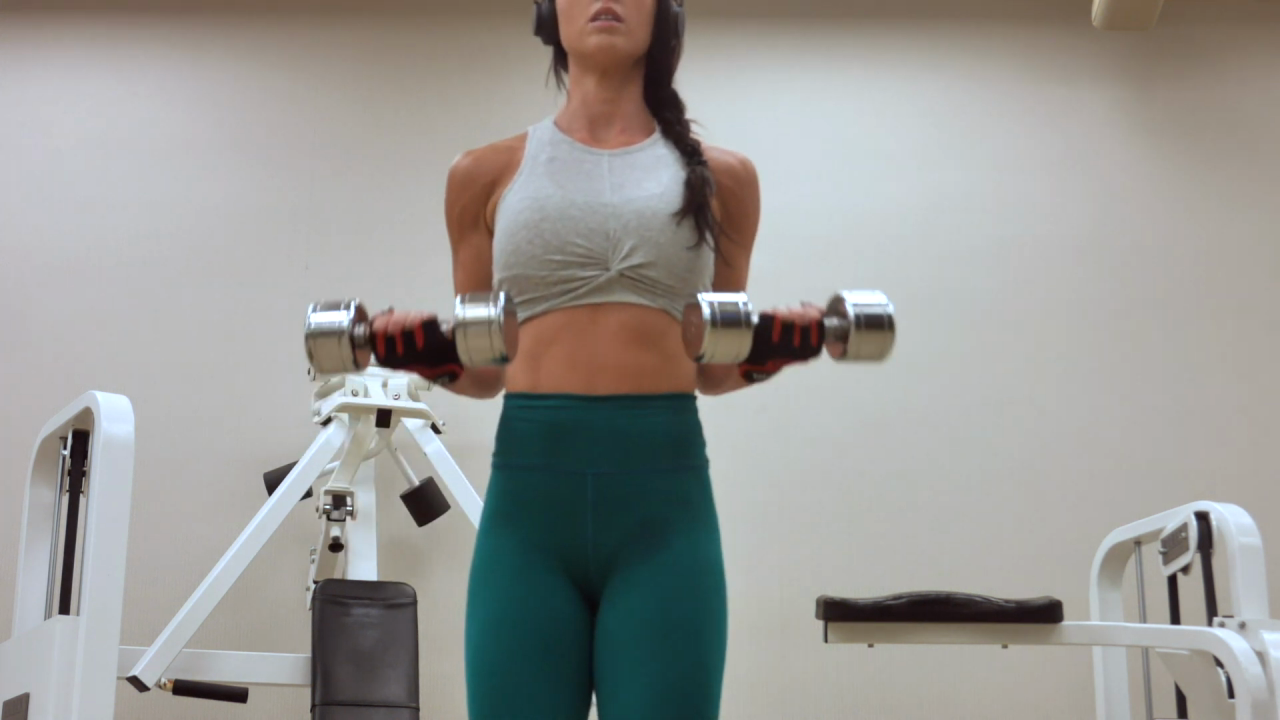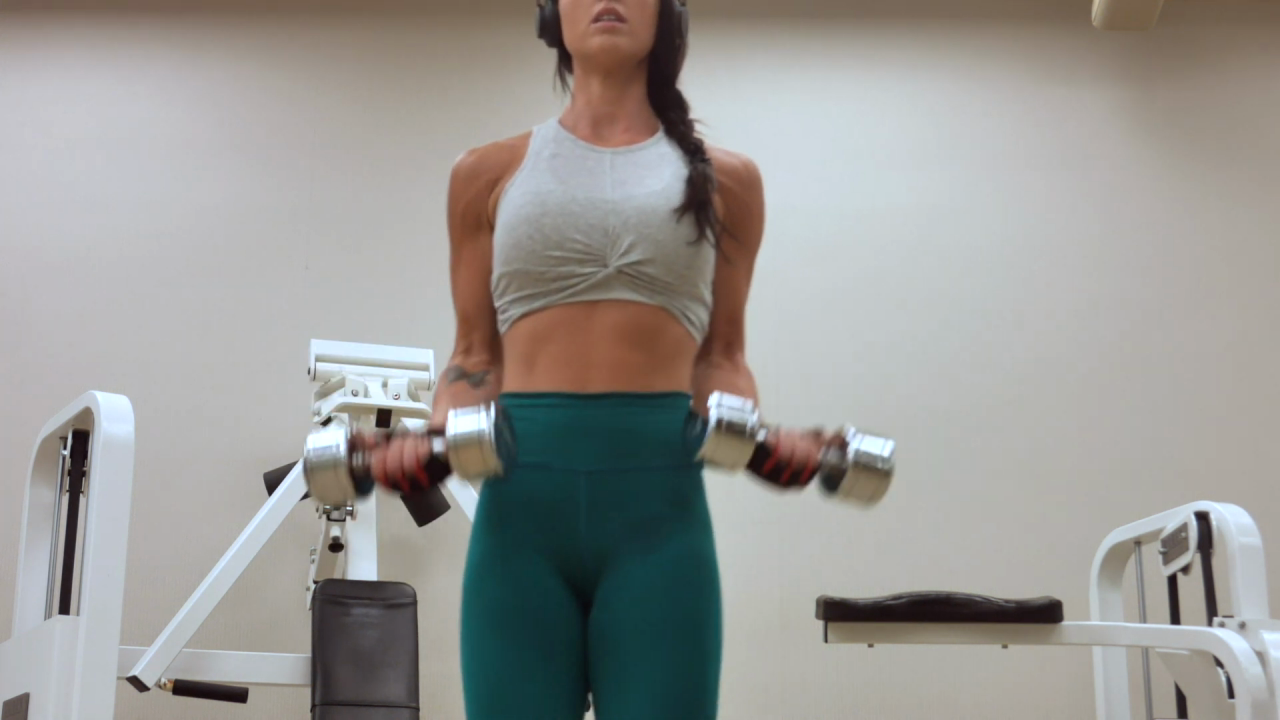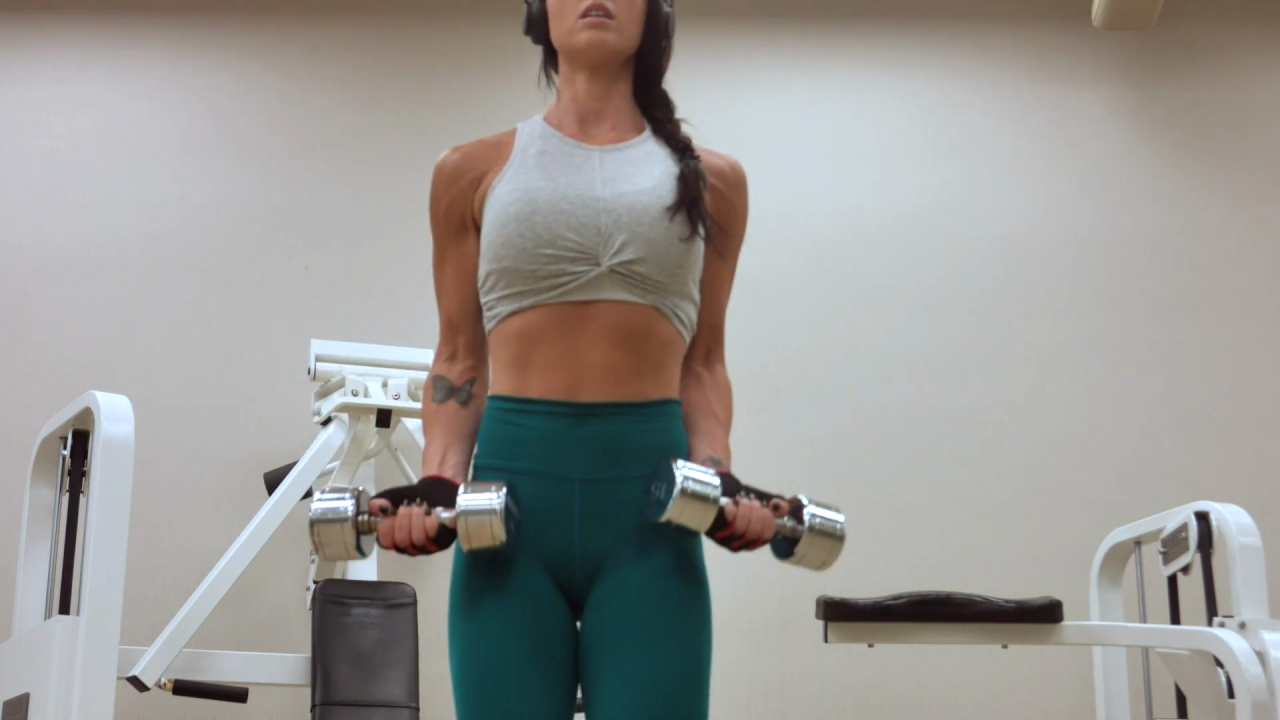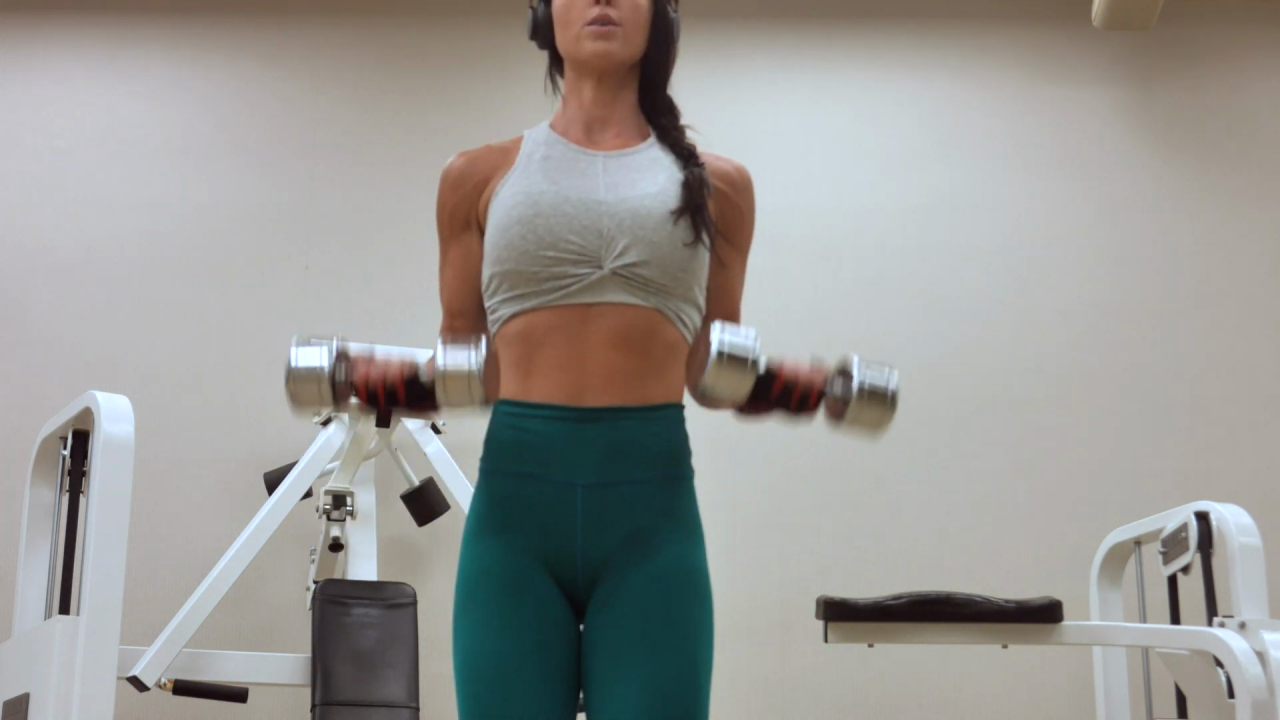
dt=0.4s
person 1, frame 1
left shoulder: (721, 177)
right shoulder: (486, 174)
right elbow: (483, 363)
left wrist: (762, 355)
right wrist: (437, 358)
left hip: (664, 498)
right hip: (529, 495)
person 1, frame 2
left shoulder: (724, 179)
right shoulder: (489, 173)
left elbow: (720, 359)
right elbow: (478, 354)
left wrist: (756, 434)
right wrist: (438, 437)
left hip: (659, 495)
right hip: (525, 494)
person 1, frame 3
left shoulder: (711, 179)
right shoulder: (472, 171)
left elbow: (702, 362)
right elbow: (460, 356)
left wrist: (719, 481)
right wrist: (437, 483)
left hip: (647, 500)
right hip: (512, 491)
person 1, frame 4
left shoulder: (715, 183)
right shoulder: (479, 176)
right elbow: (463, 351)
left wrist: (758, 388)
right wrist: (417, 383)
left hip: (651, 504)
right hip: (516, 495)
